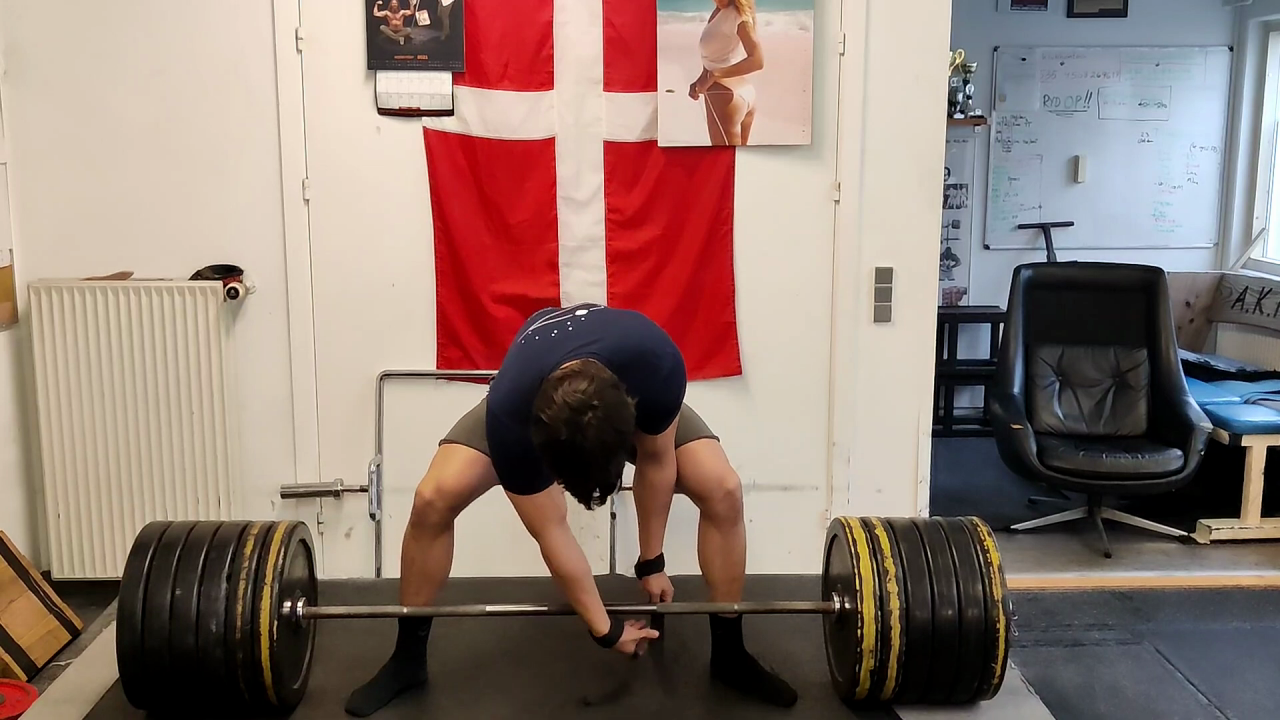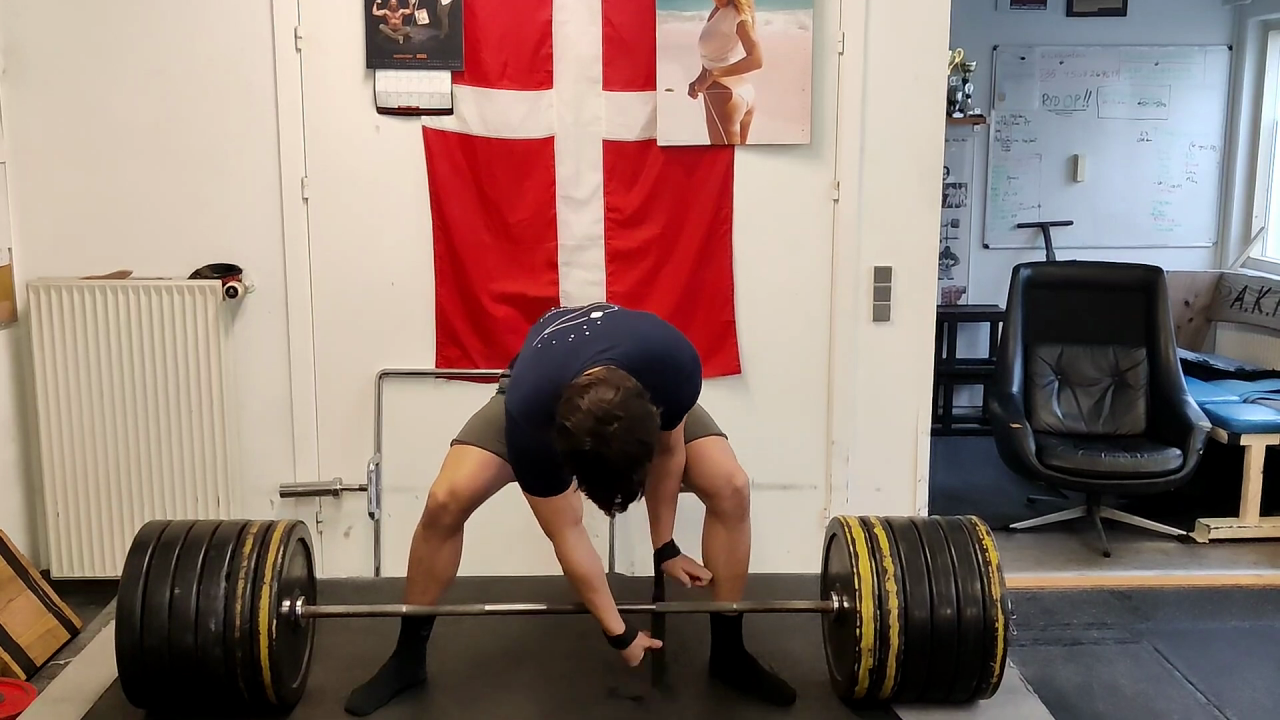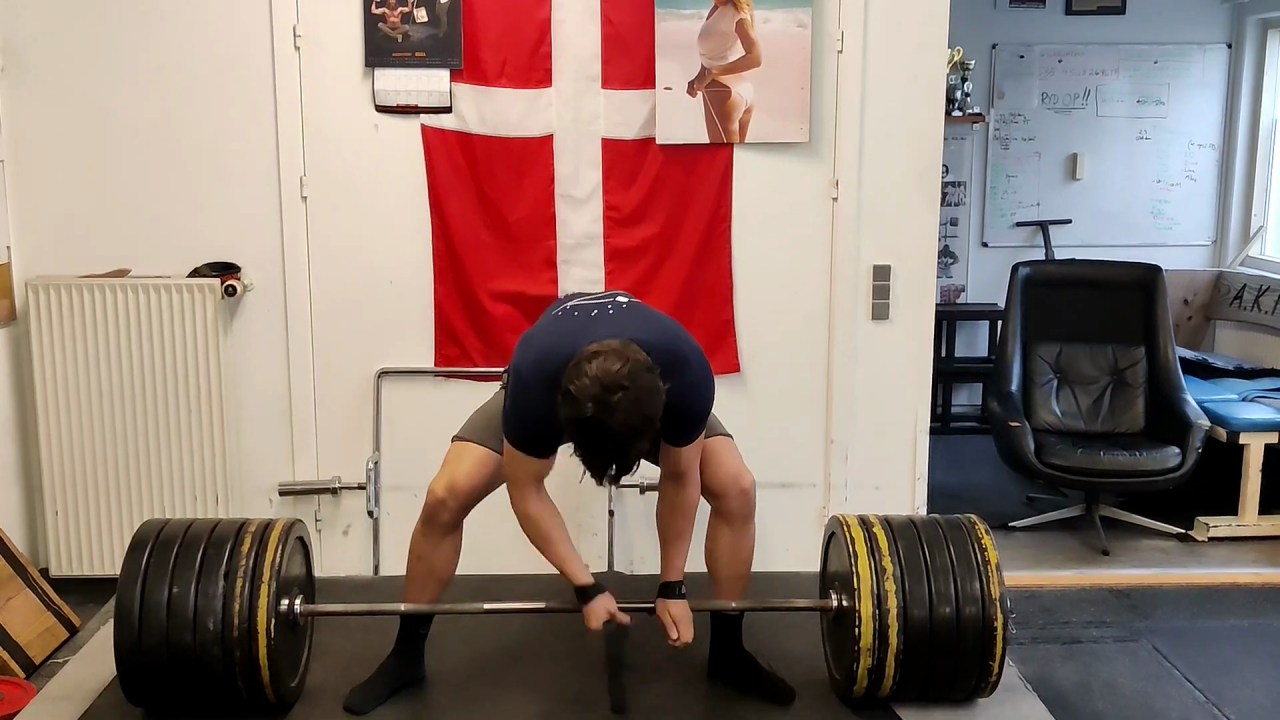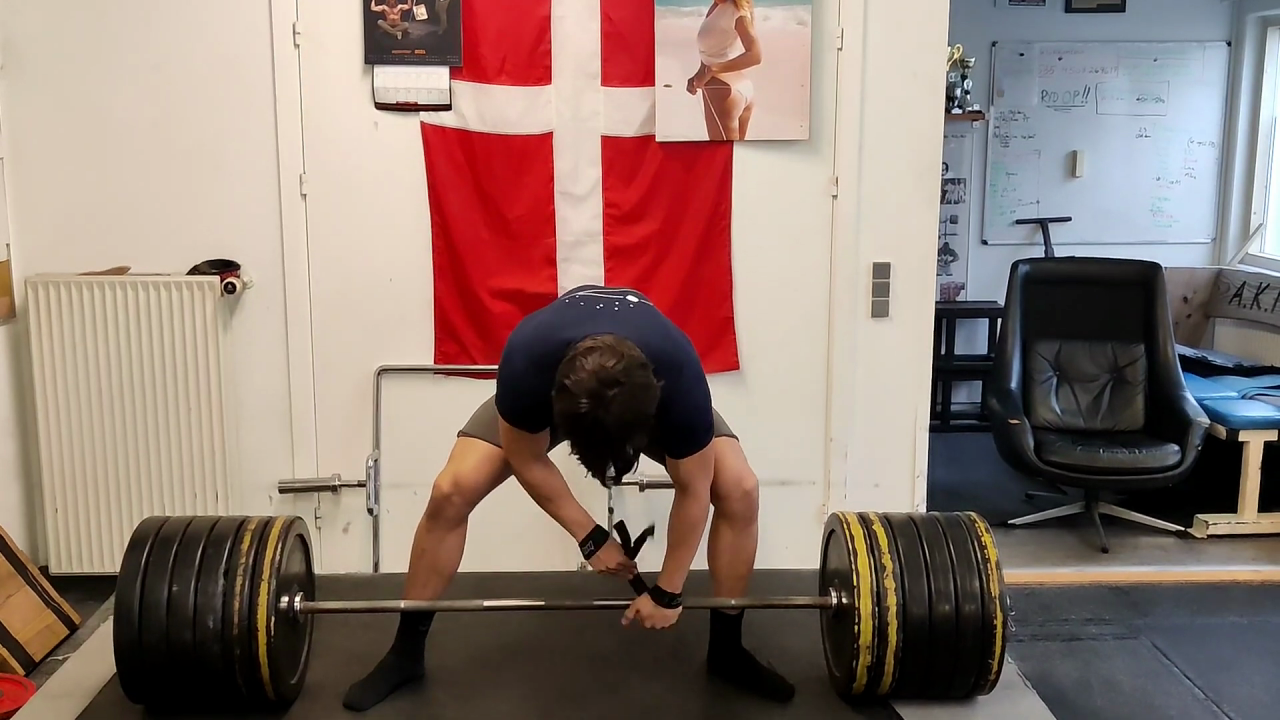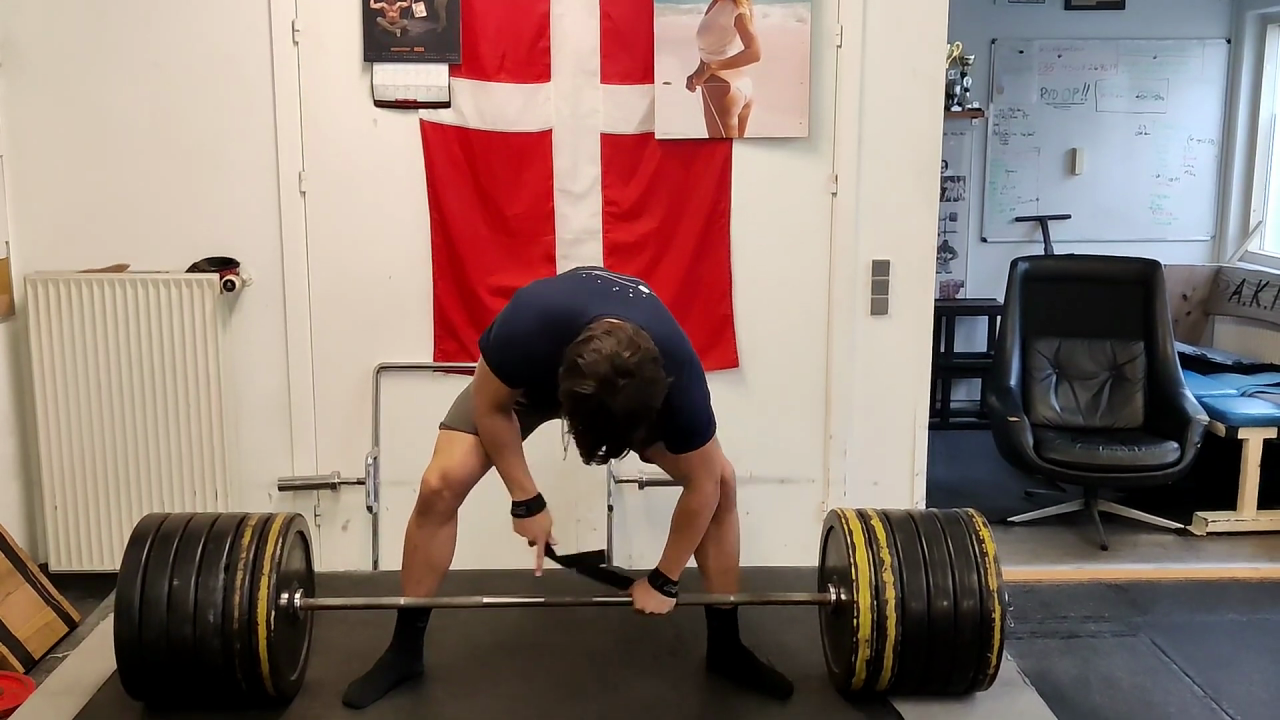
dt=0.3s
person 1, frame 1
left shoulder: (655, 362)
right shoulder: (509, 413)
left elbow: (656, 461)
right elbow: (553, 533)
left wrist: (650, 563)
right wrist: (605, 628)
left hip: (631, 398)
right hip: (531, 397)
left knee: (723, 491)
right knee: (433, 499)
left ankle: (729, 655)
right ankle: (408, 657)
person 1, frame 2
left shoulder: (673, 364)
right shoulder: (531, 414)
left elbow: (672, 449)
right elbow: (567, 535)
left wrist: (666, 549)
right wrist: (620, 633)
left hip: (643, 380)
right hip: (540, 388)
left knee: (729, 488)
right knee: (446, 500)
left ankle: (728, 653)
right ankle: (408, 657)
person 1, frame 3
left shoulder: (685, 371)
right shoulder: (536, 376)
left elbow: (680, 479)
right elbow: (527, 495)
left wrist: (672, 587)
right wrist: (587, 588)
left hip: (649, 387)
right hip: (553, 378)
left knee: (736, 489)
right knee: (445, 496)
left ankle: (728, 652)
right ankle: (406, 655)
person 1, frame 4
left shoulder: (679, 377)
right shoulder: (528, 360)
left elbow: (694, 491)
right elbow: (530, 463)
left wrist: (667, 592)
right wrist: (592, 540)
left hip: (651, 392)
right hip: (551, 386)
left knee: (739, 491)
right knee: (451, 492)
left ankle: (726, 649)
right ankle: (407, 652)
person 1, frame 5
left shoulder: (677, 374)
right shoulder: (529, 324)
left elbow: (703, 486)
right elbow: (490, 407)
left wrist: (665, 580)
right wrist: (527, 503)
right hip: (532, 371)
left knee: (722, 481)
right knee: (440, 484)
left ankle: (725, 645)
right ankle: (406, 648)
